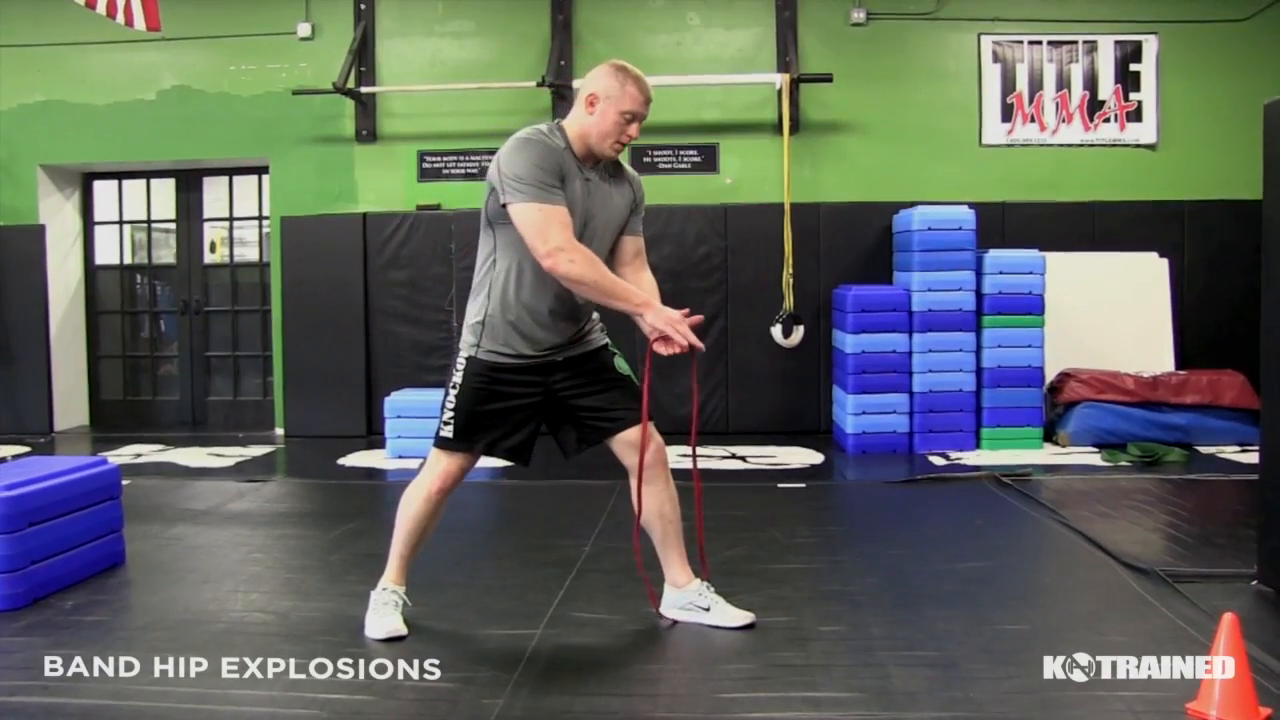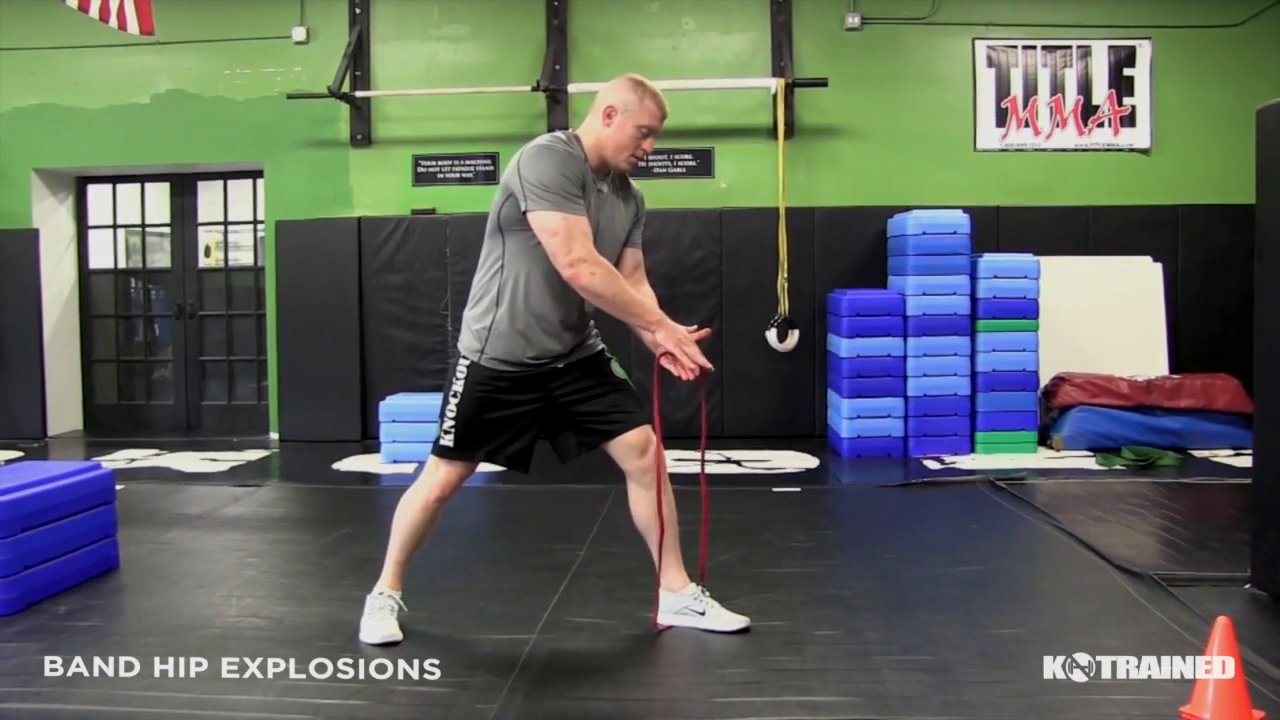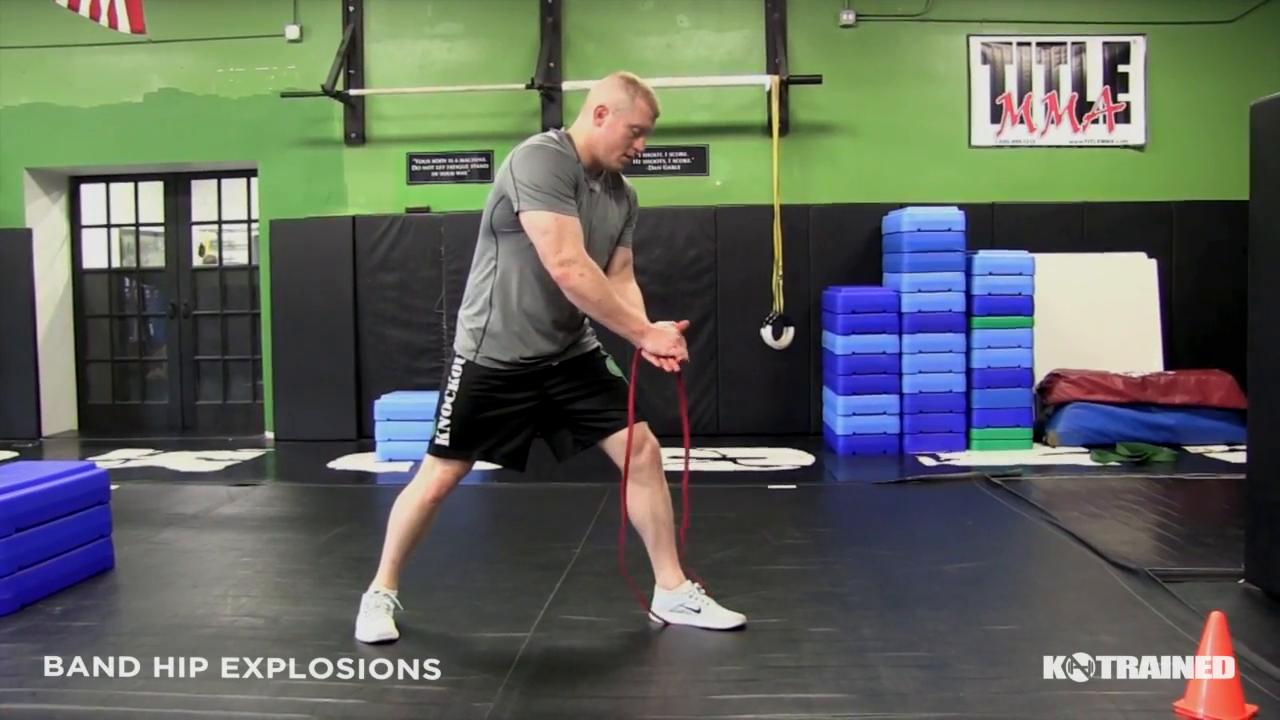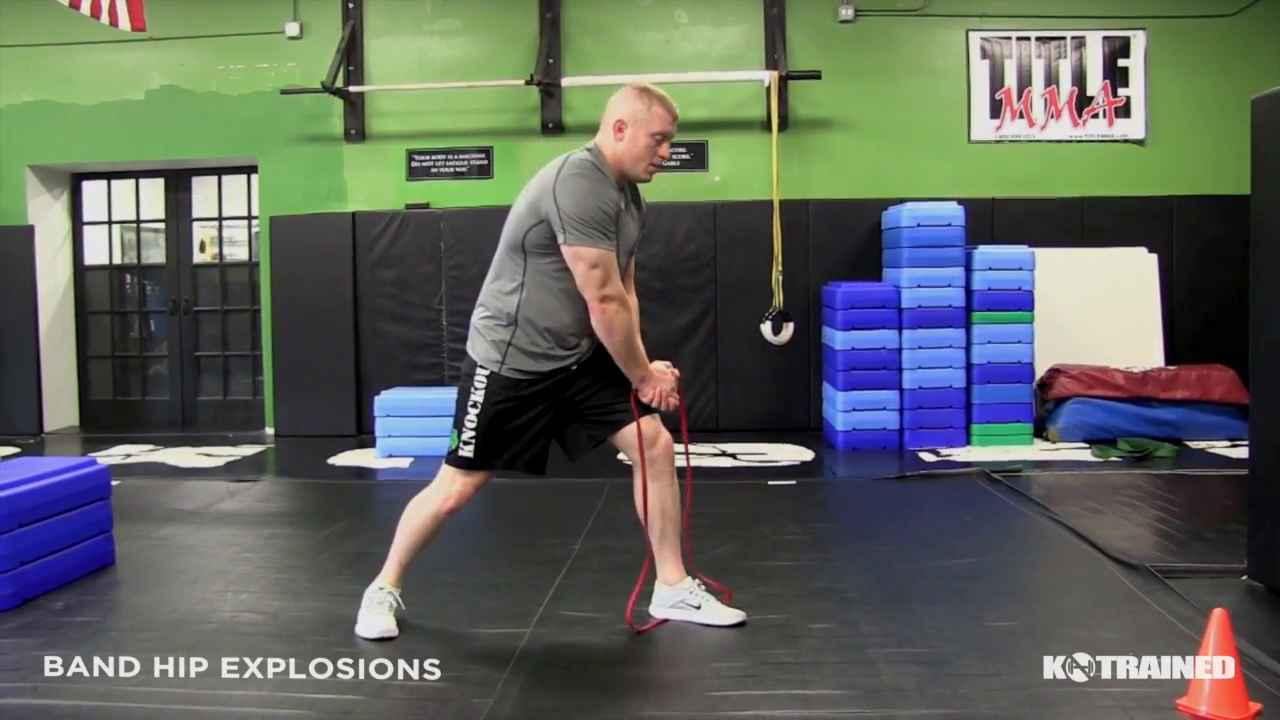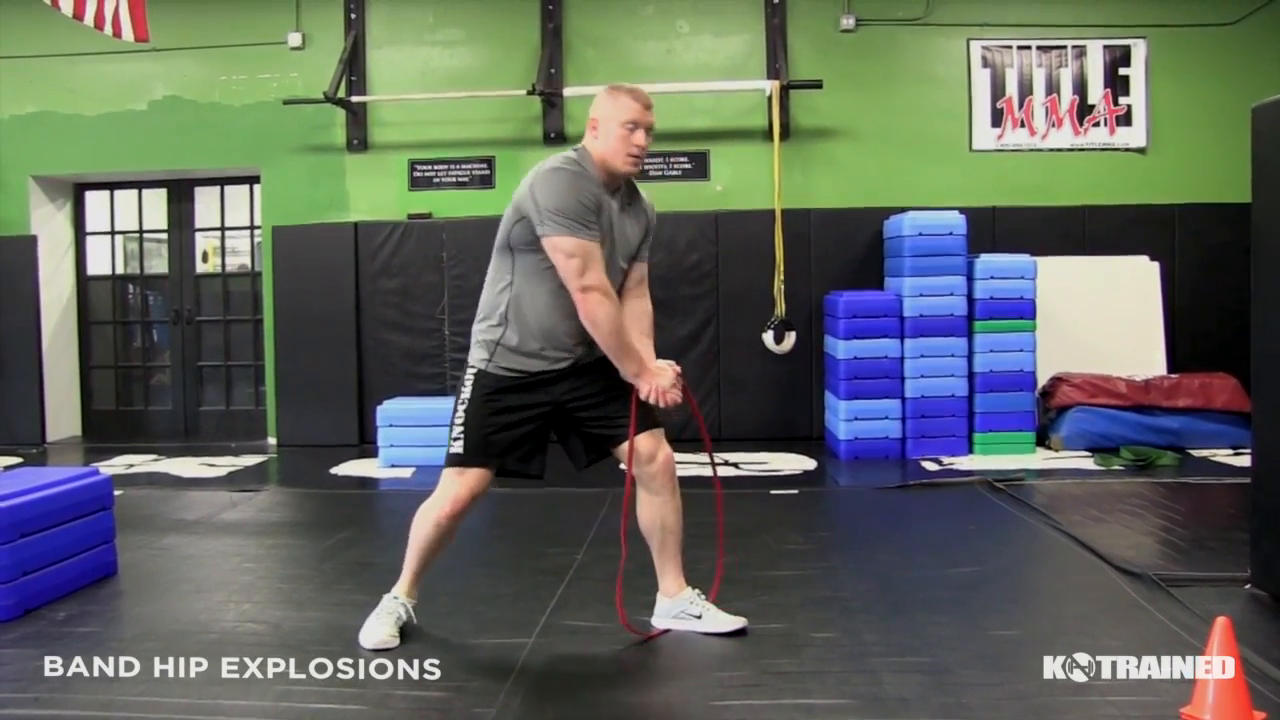
dt=1s
person 1, frame 1
left shoulder: (626, 184)
right shoulder: (529, 153)
left elbow: (631, 267)
right elbow: (556, 255)
left wrist: (654, 323)
right wrist: (647, 307)
left hip: (578, 348)
right hip: (501, 350)
left knee: (648, 452)
right knee: (444, 472)
left ankle: (682, 591)
right ankle: (389, 590)
person 1, frame 2
left shoulder: (628, 196)
right shoulder: (547, 161)
left elbow: (631, 281)
right elbow: (578, 267)
left wrist: (657, 340)
right wrist: (662, 325)
left hip: (574, 354)
right hip: (500, 356)
left knee: (645, 453)
right knee: (442, 480)
left ankle: (677, 595)
right ankle: (385, 595)
person 1, frame 3
left shoulder: (621, 195)
right shoulder: (541, 161)
left elbow: (619, 280)
right elbow: (568, 269)
left wrist: (646, 336)
right wrist: (645, 332)
left hip: (569, 352)
right hip: (495, 355)
left knee: (643, 451)
right knee: (438, 479)
left ankle: (672, 592)
right ankle: (381, 593)
person 1, frame 4
left shoulder: (628, 196)
right shoulder: (579, 183)
left elbow: (624, 294)
right elbow: (604, 303)
left wrist: (642, 369)
right wrist: (644, 376)
left hip: (578, 355)
right hip: (511, 358)
left knee: (655, 445)
right knee: (456, 489)
left ankle: (673, 589)
right ankle: (384, 590)
person 1, frame 5
left shoulder: (638, 208)
right shoulder: (560, 181)
left elbow: (634, 297)
right elbow: (590, 294)
left wrist: (647, 365)
right wrist: (640, 373)
left hip: (583, 363)
right hip: (508, 364)
left knee: (656, 460)
right knee: (458, 492)
left ankle: (674, 600)
right ankle: (400, 598)
